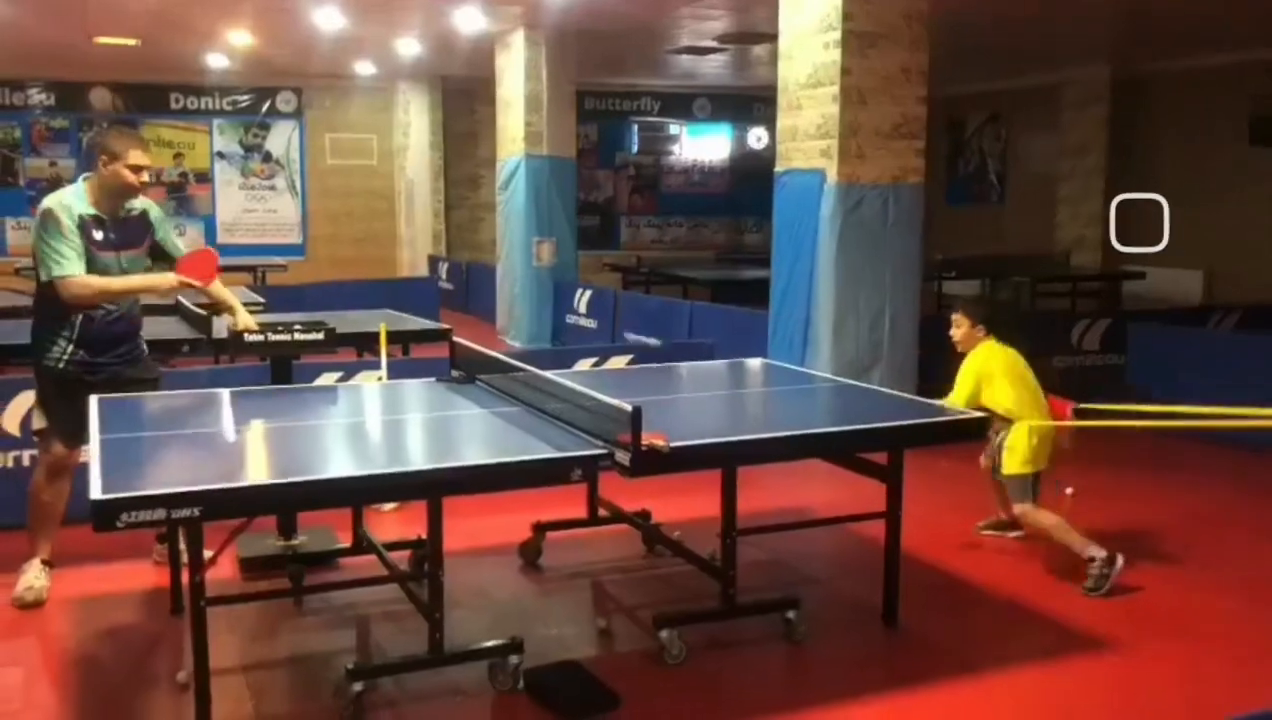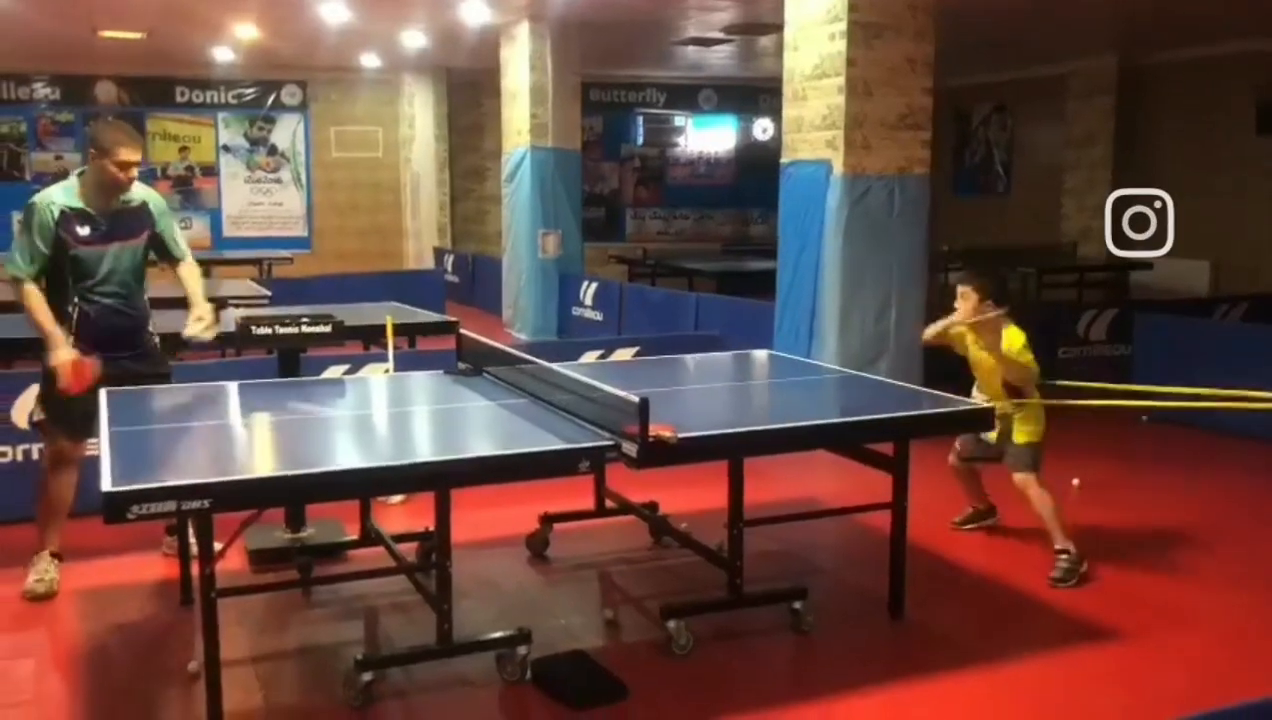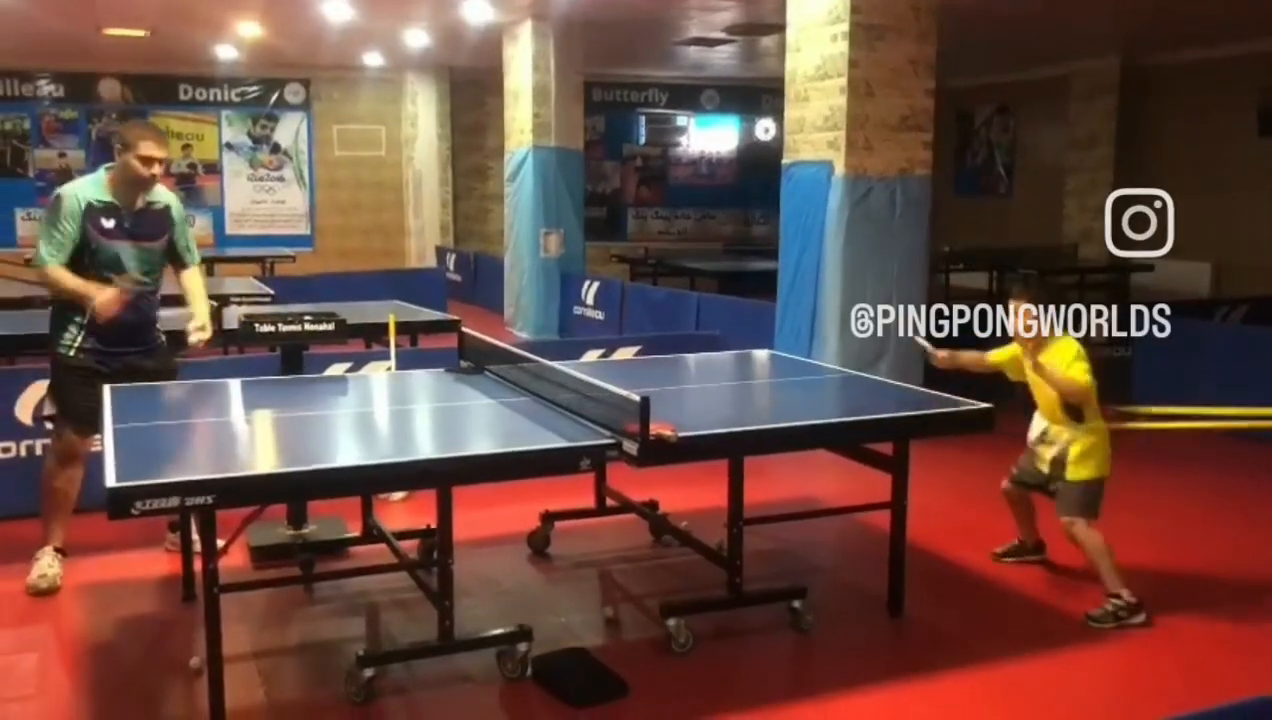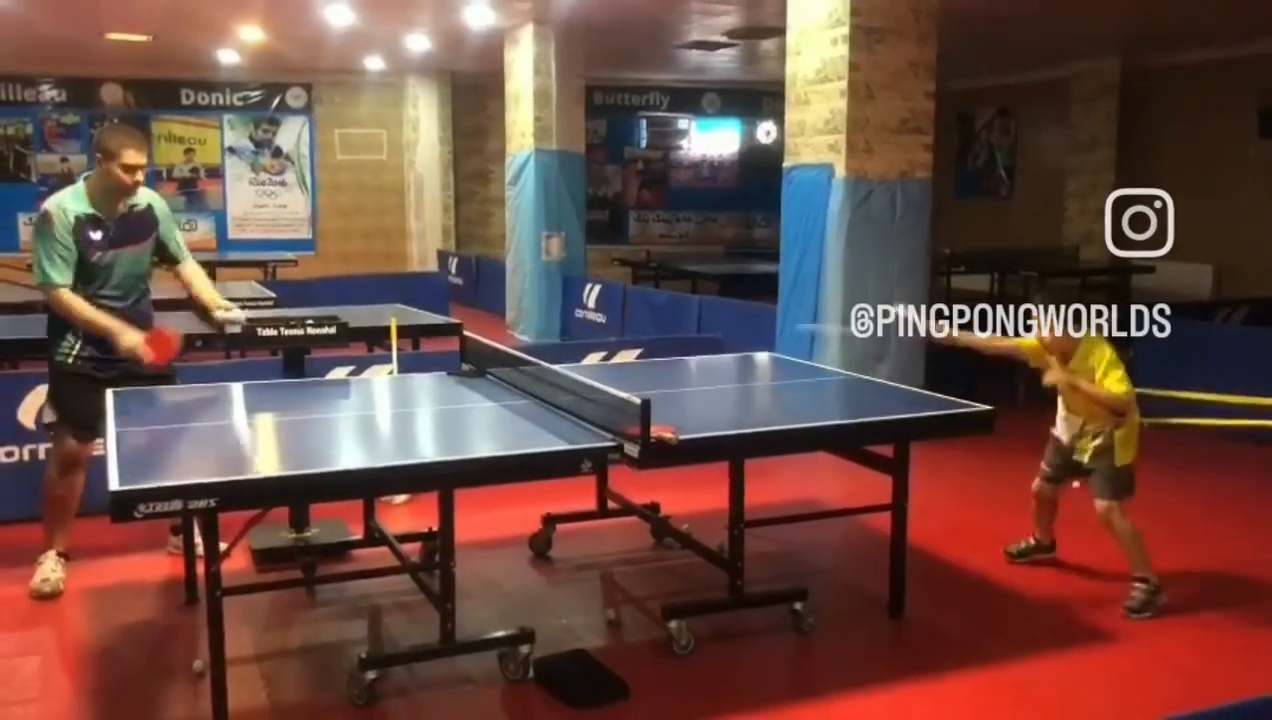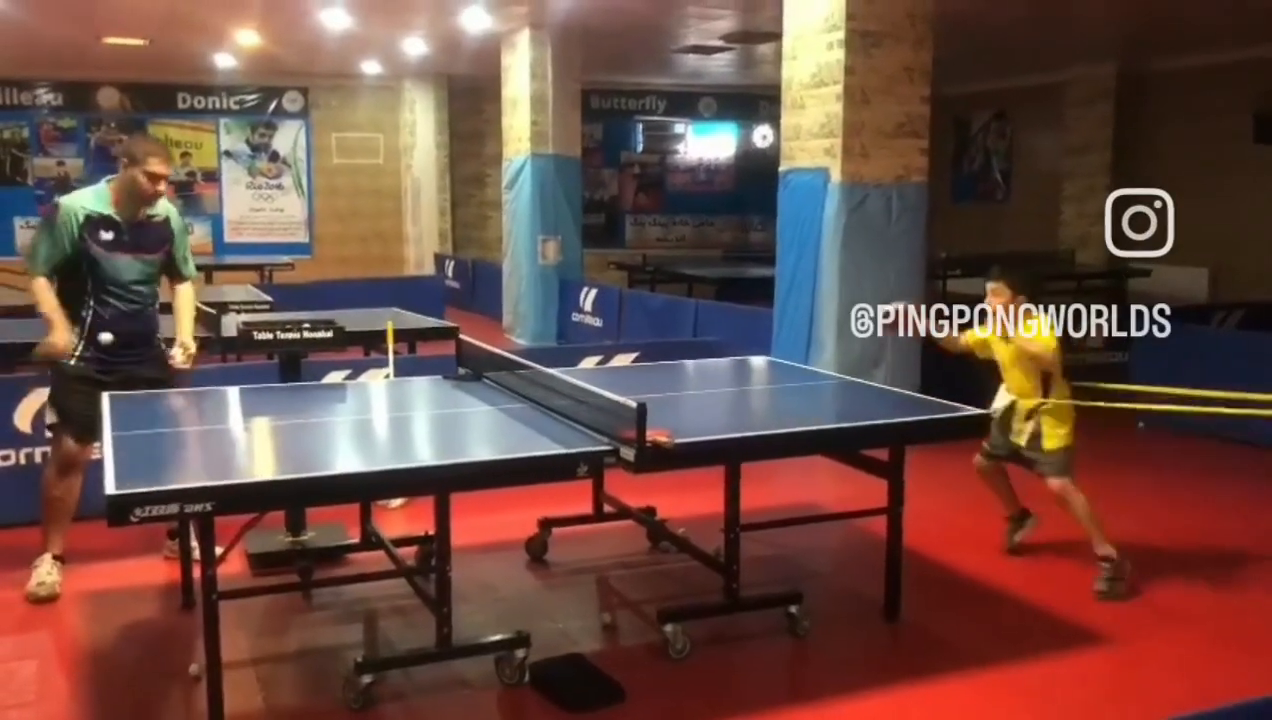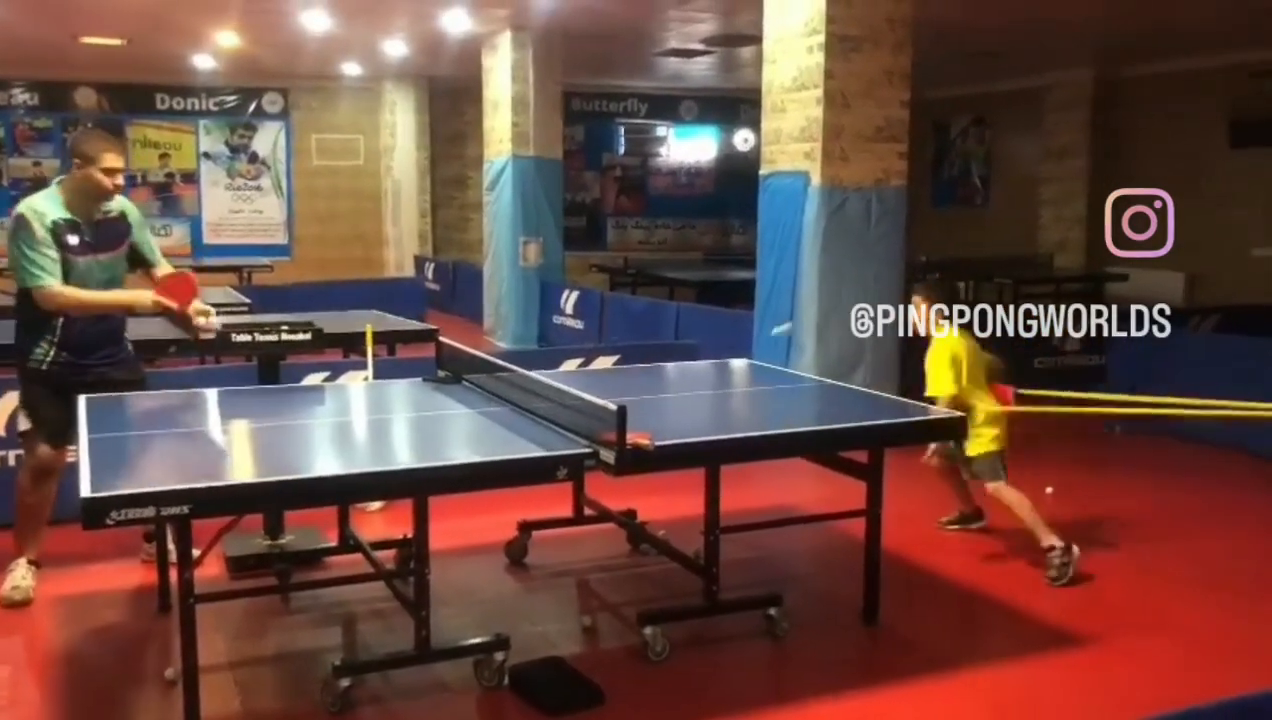
dt=0.4s
person 1, frame 1
left shoulder: (144, 212)
right shoulder: (59, 211)
left elbow: (184, 262)
right elbow: (69, 288)
left wrist: (233, 306)
right wrist: (148, 281)
left hip: (127, 353)
right hip: (68, 358)
right knee: (57, 456)
left ankle: (168, 538)
right ankle: (38, 560)
person 1, frame 2
left shoulder: (149, 202)
right shoulder: (49, 208)
left elbow: (180, 259)
right elbow: (26, 282)
left wrist: (200, 303)
right wrist: (57, 341)
left hip: (137, 348)
right hip: (77, 351)
right knee: (63, 450)
left ankle: (176, 532)
right ankle: (47, 553)
person 1, frame 3
left shoulder: (168, 205)
right shoulder: (74, 198)
left elbow: (187, 264)
right elbow: (50, 269)
left wrist: (198, 312)
right wrist: (93, 294)
left hip: (144, 343)
right hip: (84, 346)
right knee: (69, 444)
left ankle: (179, 527)
right ankle: (51, 548)
person 1, frame 4
left shoulder: (150, 204)
right shoulder: (59, 213)
left elbow: (181, 259)
right elbow: (57, 292)
left wrist: (214, 301)
right wrist: (116, 331)
left hip: (145, 348)
right hip: (87, 352)
right knee: (70, 449)
left ankle: (182, 531)
right ankle: (54, 552)
person 1, frame 5
left shoulder: (168, 217)
right shoulder: (72, 210)
left elbow: (182, 278)
right elbow: (40, 275)
left wrist: (184, 333)
right wrist: (58, 324)
left hip: (144, 353)
right hip: (85, 355)
right knee: (70, 451)
left ankle: (179, 534)
right ankle: (51, 555)
person 1, frame 6
left shoulder: (122, 211)
left elbow: (155, 264)
right elbow: (47, 295)
left wrist: (189, 303)
right wrist: (129, 299)
left hip: (113, 353)
right hip: (53, 360)
right knee: (43, 458)
left ankle: (155, 536)
person 2, frame 1
left shoulder: (975, 363)
right shoulder: (1005, 353)
left elbow: (957, 405)
right elbow: (1024, 392)
left hip: (1023, 435)
right hip: (1020, 429)
left knee: (1025, 509)
right knee: (988, 461)
left ankle: (1100, 559)
right ankle: (1007, 520)
person 2, frame 2
left shoulder: (1012, 337)
right shoulder: (965, 330)
left elbow: (1027, 381)
right elbow: (930, 338)
left wrist: (996, 352)
right wrist: (953, 322)
left hip: (1020, 416)
left knee: (1025, 481)
right knee: (960, 461)
left ankle: (1068, 552)
right ankle: (983, 509)
person 2, frame 3
left shoulder: (1068, 351)
right shoulder: (1021, 351)
left elbow: (1081, 394)
right elbow: (980, 360)
left wrist: (1041, 368)
right wrist: (946, 356)
left hip: (1080, 444)
right hip: (1047, 436)
left knee: (1073, 521)
right knee: (1011, 488)
left ankle: (1124, 600)
right ankle: (1032, 544)
person 2, frame 4
left shoulder: (1101, 352)
right shoulder: (1043, 346)
left elbow: (1123, 399)
right elbow: (1000, 344)
left wrist: (1075, 383)
right wrist: (957, 338)
left hip: (1111, 433)
right hip: (1072, 428)
left knee: (1107, 508)
right knee: (1043, 486)
left ankle: (1146, 581)
right ankle: (1043, 543)
person 2, frame 5
left shoulder: (1040, 326)
right shoulder: (994, 329)
left elbow: (1050, 360)
right elbow: (957, 343)
left wrist: (1015, 338)
left hip: (1049, 416)
right hip: (1013, 410)
left knee: (1059, 485)
right knee: (985, 464)
left ankle: (1108, 556)
right ankle: (1018, 517)
person 2, frame 6
left shoulder: (942, 347)
right shoulder: (952, 336)
left elbow: (942, 402)
right elbow: (987, 364)
left hip: (981, 423)
right hip: (965, 418)
left knee: (996, 488)
right knee: (937, 458)
left ankle: (1057, 548)
right ankle: (971, 513)
